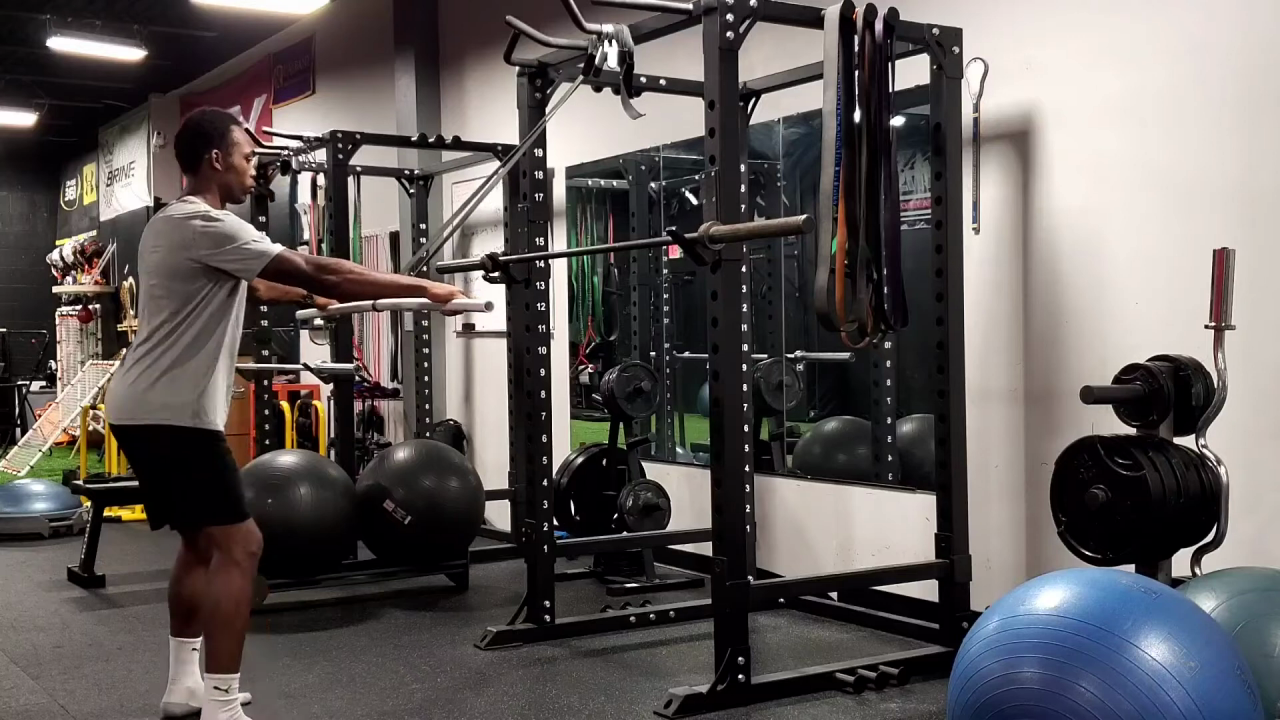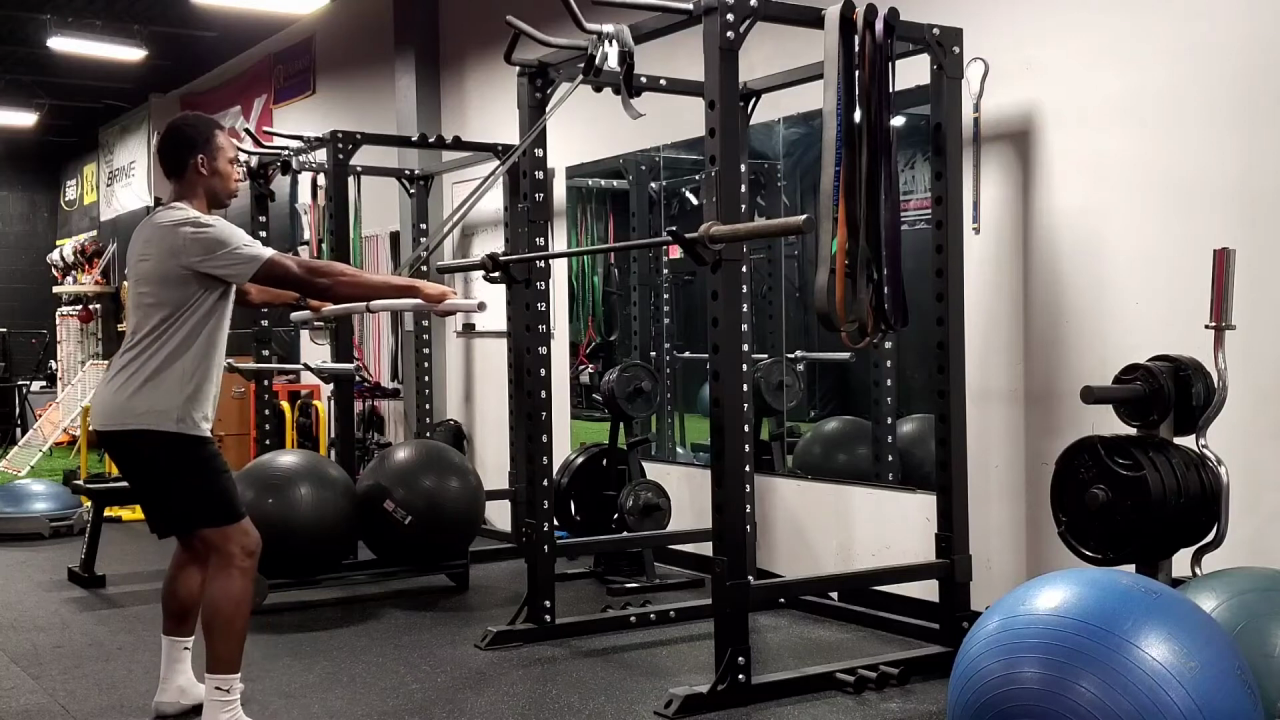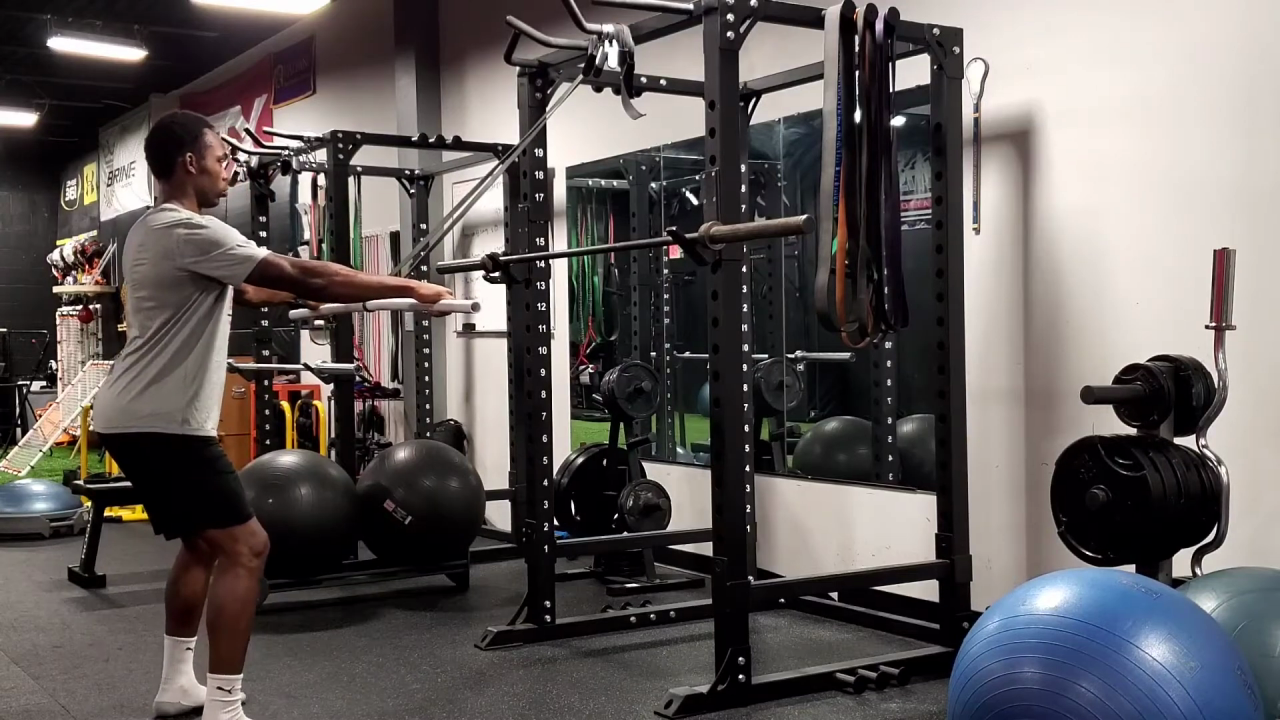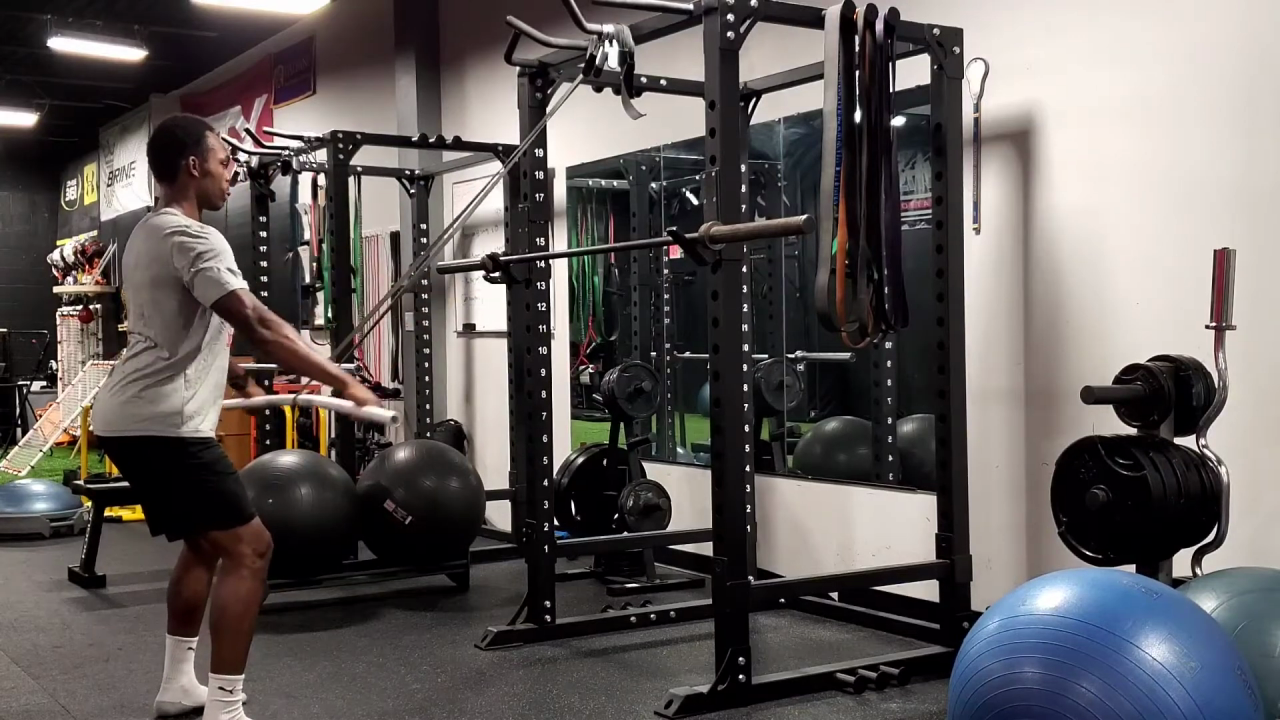
dt=0.7s
person 1, frame 1
left shoulder: (177, 224)
right shoulder: (204, 225)
left elbow: (250, 285)
right elbow: (318, 272)
left wrist: (307, 298)
right wrist: (422, 288)
left hip: (148, 411)
right hip: (170, 415)
left knee: (202, 542)
right knee: (237, 546)
person 1, frame 2
left shoulder: (165, 229)
right shoulder: (194, 231)
left elbow: (244, 291)
right elbow: (309, 274)
left wrist: (303, 301)
right wrist: (415, 287)
left hip: (135, 415)
right hip: (157, 419)
left knee: (199, 542)
right knee: (236, 548)
person 1, frame 3
left shoulder: (156, 230)
right shoulder: (188, 232)
left elbow: (237, 289)
right elbow: (303, 275)
left wrist: (301, 297)
right wrist: (410, 287)
left hip: (137, 417)
right hip: (161, 422)
left knee: (202, 543)
right knee: (244, 548)
person 1, frame 4
left shoulder: (149, 233)
right shoulder: (189, 238)
right elbow: (257, 325)
left wrist: (231, 374)
right wrist: (342, 380)
left hip: (130, 418)
right hip: (161, 424)
left knee: (205, 543)
right knee: (248, 547)
